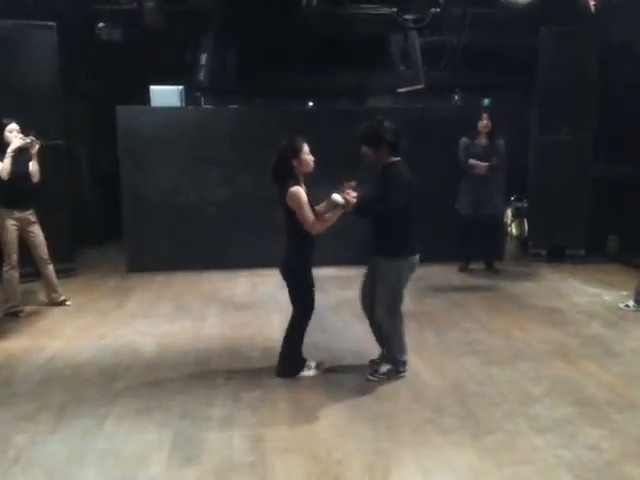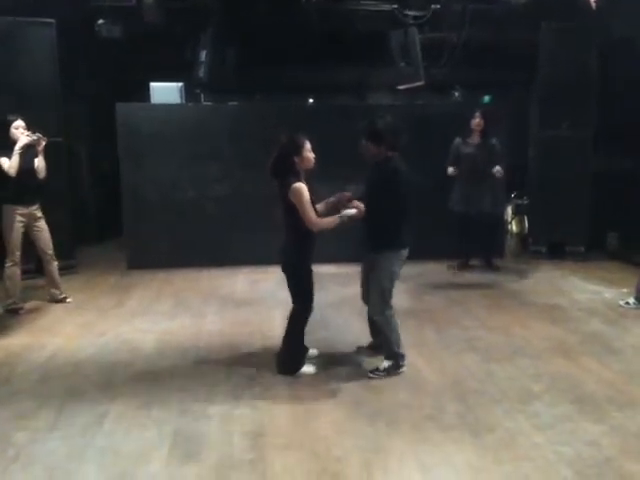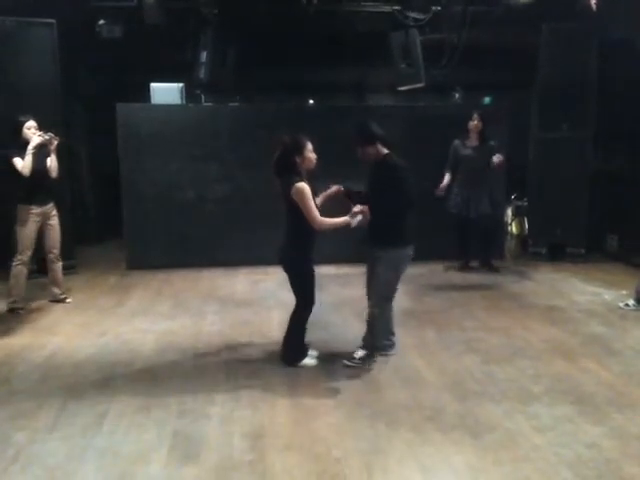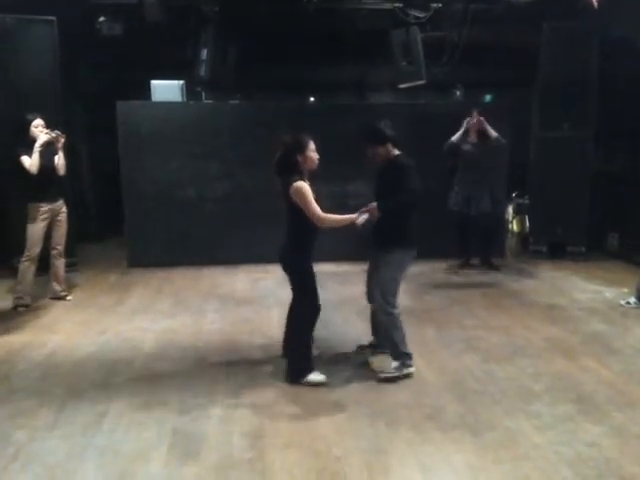
dt=0.4s
person 1, frame 1
left shoulder: (398, 176)
right shoulder: (388, 172)
left elbow: (387, 210)
left wrist: (357, 205)
right wrist: (358, 201)
left hip: (398, 255)
right hip: (384, 252)
left knee: (387, 310)
right knee: (369, 301)
left ankle: (397, 364)
right ankle: (390, 353)
person 1, frame 2
left shoulder: (395, 170)
right shoulder: (379, 166)
left elbow: (398, 210)
left wrist: (366, 212)
right wrist: (359, 204)
left hip: (390, 247)
right hip: (376, 244)
left knee: (380, 303)
right knee: (370, 298)
left ankle: (396, 359)
right ankle: (379, 343)
person 1, frame 3
left shoulder: (395, 167)
right shoulder: (378, 167)
left elbow: (406, 202)
left wrist: (373, 212)
right wrist: (346, 193)
left hip: (396, 244)
right hip: (381, 242)
left knee: (379, 297)
right knee: (379, 295)
left ankle: (370, 348)
right ankle: (385, 342)
person 1, frame 4
left shoulder: (404, 167)
right shoulder: (386, 168)
left elbow: (411, 199)
left wrist: (381, 207)
right wrist: (374, 210)
left hip: (399, 246)
right hip: (383, 242)
left knee: (384, 301)
right knee: (375, 295)
left ankle: (403, 360)
right ankle: (381, 342)
person 2, frame 1
left shoulder: (296, 187)
right shoulder: (294, 191)
left elbow: (314, 213)
right elbow: (314, 226)
left wrist: (336, 200)
right wrist: (342, 208)
left hip: (298, 260)
right hip: (296, 262)
left knee: (303, 309)
right knee: (303, 311)
left ankle: (293, 359)
right ankle: (290, 366)
person 2, frame 2
left shoulder: (293, 183)
right shoulder: (297, 187)
left elbow: (312, 211)
right elbow: (314, 223)
left wrist: (336, 201)
right wrist: (343, 215)
left hip: (296, 254)
right hip: (297, 256)
left knee: (303, 303)
right knee: (303, 306)
left ankle: (297, 350)
right ankle: (290, 363)
person 2, frame 3
left shoulder: (294, 183)
right shoulder: (299, 186)
right elbow: (317, 222)
left wrist: (326, 194)
right wrist: (349, 219)
left hip: (295, 252)
right hip: (297, 255)
left knee: (304, 301)
right knee: (306, 303)
left ankle: (295, 348)
right ankle: (293, 354)
person 2, frame 4
left shoulder: (298, 181)
right shoulder: (298, 185)
right elbow: (320, 219)
right wrist: (355, 217)
left hip: (296, 252)
right hip: (297, 255)
left knee: (301, 301)
right knee: (310, 307)
left ankle: (293, 347)
right ankle: (300, 369)
person 3, frame 1
left shoulder: (25, 155)
left elbow: (35, 179)
left wrist: (33, 156)
left hip: (28, 213)
left knee: (43, 256)
left ankle: (55, 296)
person 3, frame 2
left shoulder: (31, 151)
left elbow: (41, 175)
left wrist: (40, 152)
right wrist: (18, 148)
left hip: (34, 208)
left knee: (48, 252)
left ankle: (56, 293)
person 3, frame 3
left shoulder: (44, 150)
right shoulder: (17, 152)
left elbow: (54, 174)
right elbow: (25, 171)
left wrist: (52, 151)
right wrist: (31, 148)
left hip: (49, 207)
right hip: (28, 209)
left knee: (54, 252)
right knee: (23, 256)
left ankle: (57, 293)
right ankle: (15, 302)
person 3, frame 4
left shoulder: (51, 148)
right shoulder: (25, 150)
left elbow: (61, 171)
right elbow: (33, 169)
left wrist: (60, 149)
right wrist: (38, 146)
left hip: (58, 204)
right hip: (38, 207)
left knee: (58, 250)
right knee: (31, 253)
left ankle: (58, 290)
right ankle: (21, 298)
person 4, frame 1
left shoulder: (498, 143)
right shoulder: (466, 142)
left elbow: (498, 164)
right elbow: (464, 164)
left wrist: (476, 164)
right wrist: (486, 166)
left hip: (492, 190)
right hip: (471, 190)
left knee: (492, 226)
right knee: (469, 226)
left ankle: (489, 261)
right ankle: (465, 260)
person 4, frame 2
left shoulder: (491, 143)
right shoulder: (459, 142)
left elbow: (498, 163)
right elbow: (451, 164)
left wrist: (498, 168)
right wrist: (451, 170)
left hip: (485, 190)
right hip: (464, 189)
left knee: (489, 223)
right knee: (464, 224)
left ankle: (488, 258)
right ankle: (464, 258)
person 4, frame 3
left shoulder: (489, 145)
right shoulder: (458, 145)
left elbow: (493, 165)
right elbow: (451, 167)
left wrist: (496, 161)
right wrist: (446, 182)
left hip: (483, 192)
right hip: (462, 191)
left knee: (487, 226)
right knee: (463, 226)
left ankle: (486, 260)
right ankle: (464, 260)
person 4, frame 4
left shoulder: (487, 141)
right shoulder: (461, 141)
left elbow: (501, 143)
right elbow: (448, 148)
left wrist: (487, 127)
right wrist: (462, 129)
left hip: (484, 188)
right hip: (464, 188)
left knee: (488, 223)
right knee: (464, 224)
left ankle: (486, 258)
right ankle: (465, 257)
